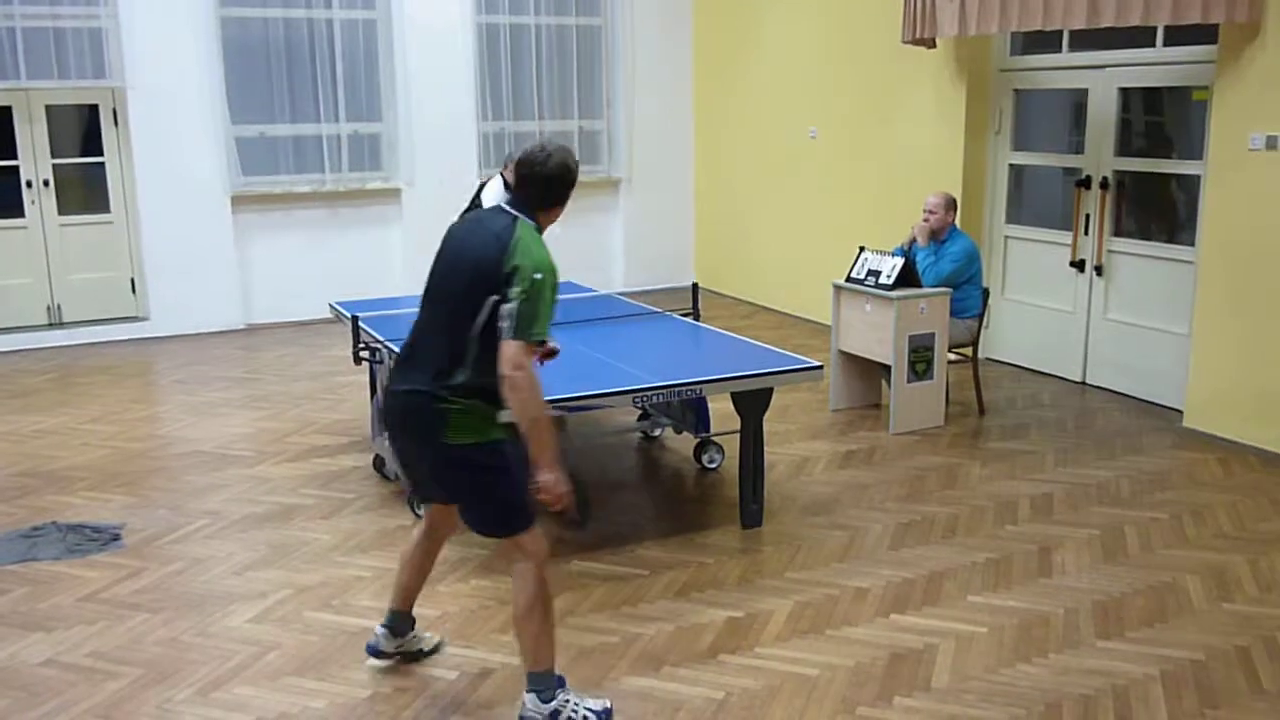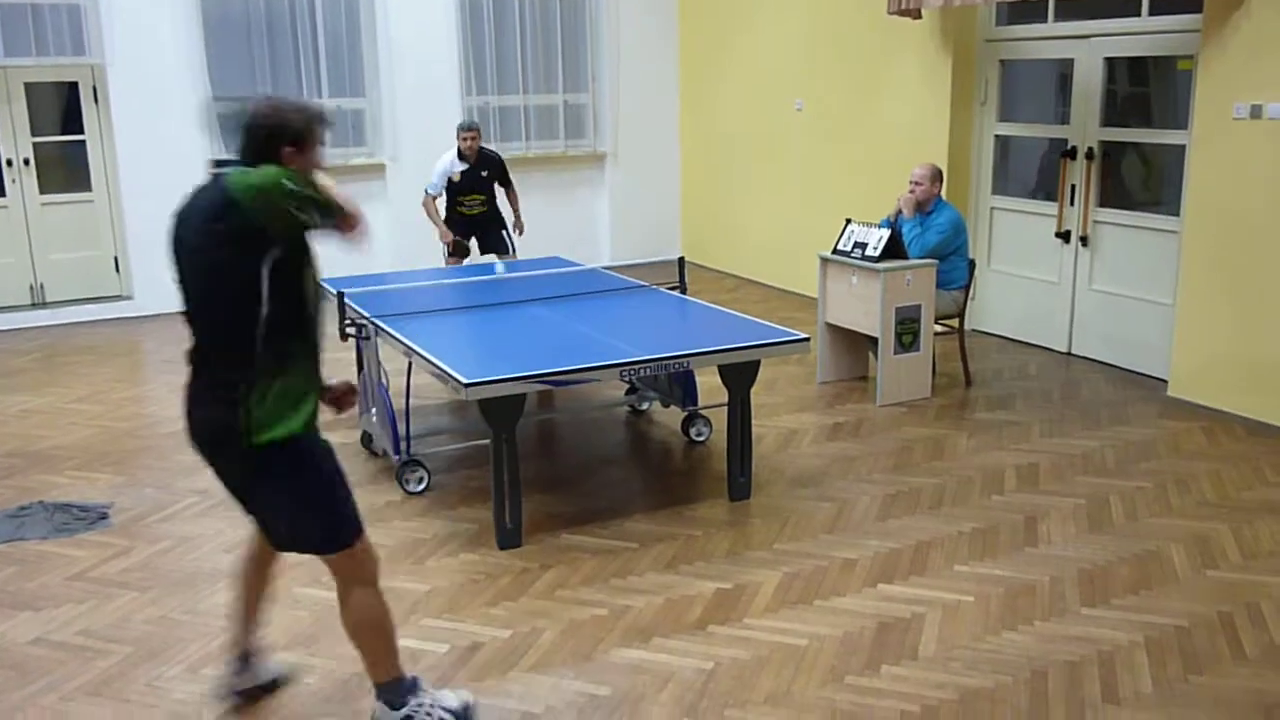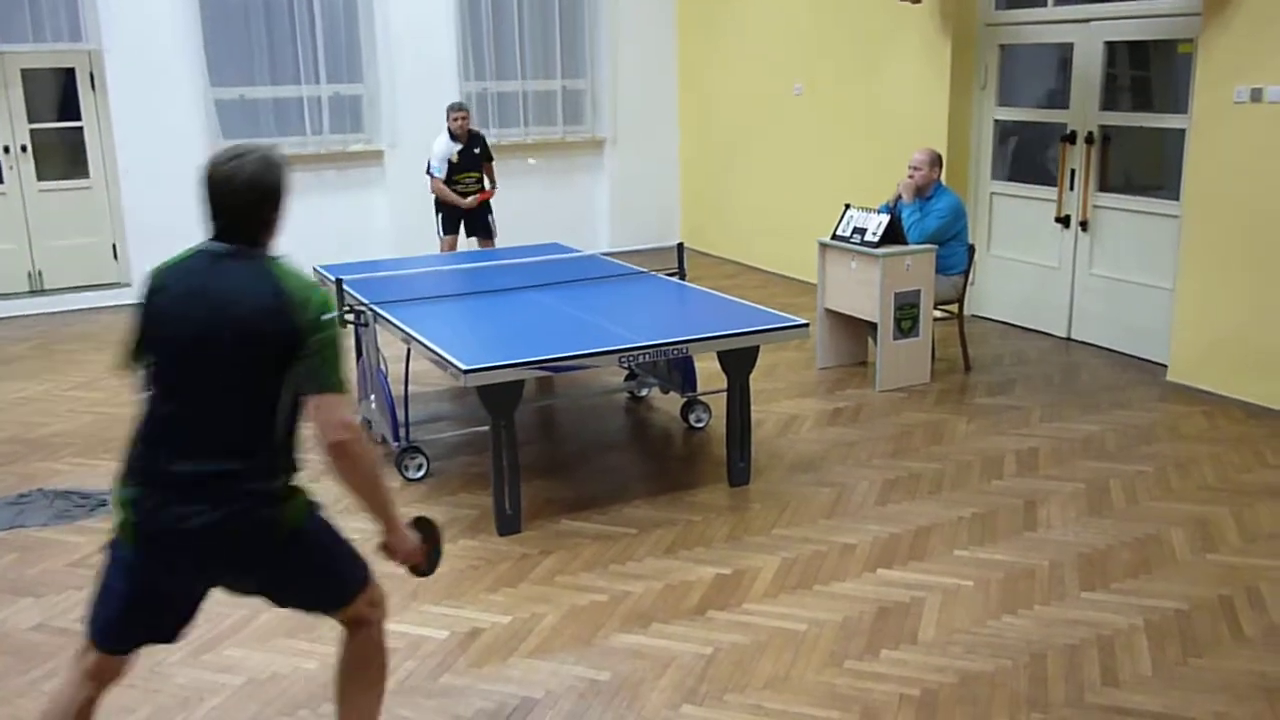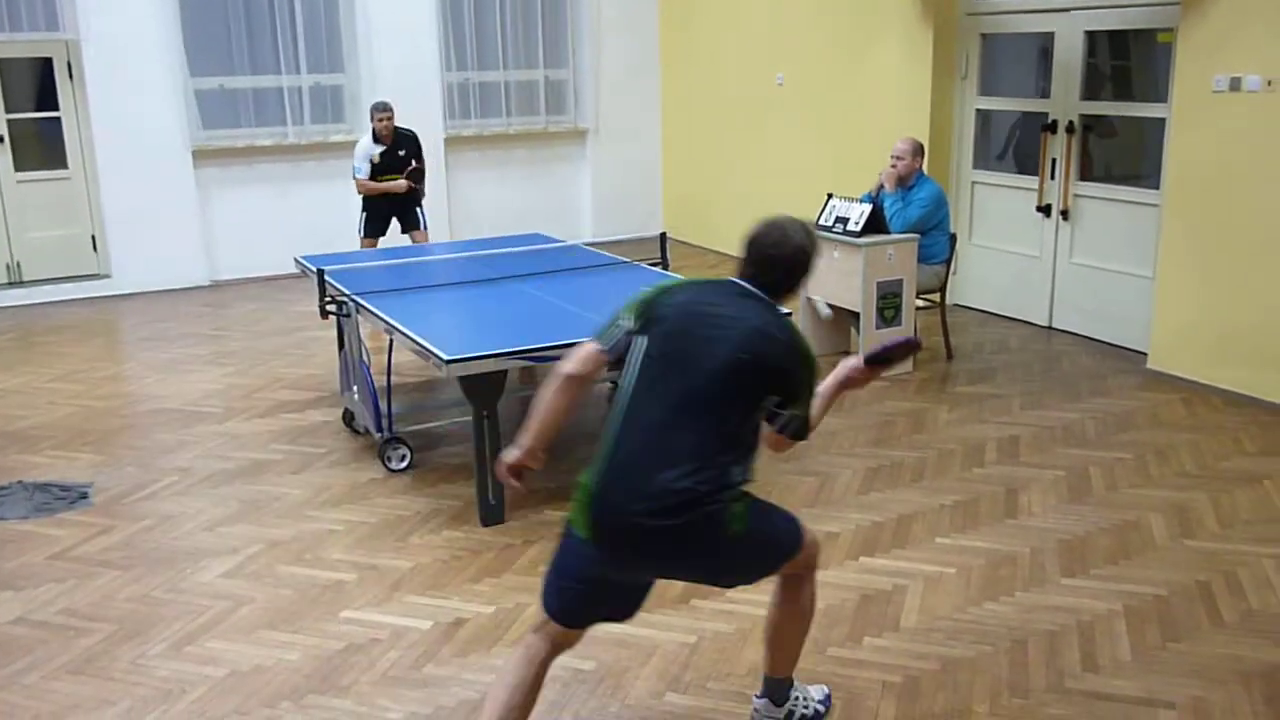
dt=0.7s
person 1, frame 1
left shoulder: (473, 226)
right shoulder: (534, 262)
right elbow: (514, 373)
right wrist: (548, 465)
left hip: (406, 401)
right hip: (453, 418)
left knee: (443, 511)
right knee: (531, 549)
left ankle: (394, 630)
person 1, frame 2
left shoulder: (195, 212)
right shoulder: (262, 191)
right elbow: (350, 221)
left wrist: (315, 383)
right wrist: (315, 184)
left hip: (212, 417)
right hip: (269, 423)
left knee: (274, 530)
right knee: (355, 563)
left ankle: (244, 666)
person 1, frame 3
left shoulder: (166, 282)
right shoulder: (304, 301)
right elbow: (337, 437)
right wrist: (392, 527)
left hip: (153, 515)
right hip: (258, 519)
left knee: (95, 668)
right knee: (366, 612)
person 1, frame 4
left shoulder: (667, 297)
right shoulder: (787, 349)
left elbow: (574, 373)
right elbow: (783, 438)
left wrist: (524, 446)
right wrist: (837, 381)
left hip: (607, 512)
right hip: (697, 521)
left knee: (545, 638)
right knee: (802, 556)
